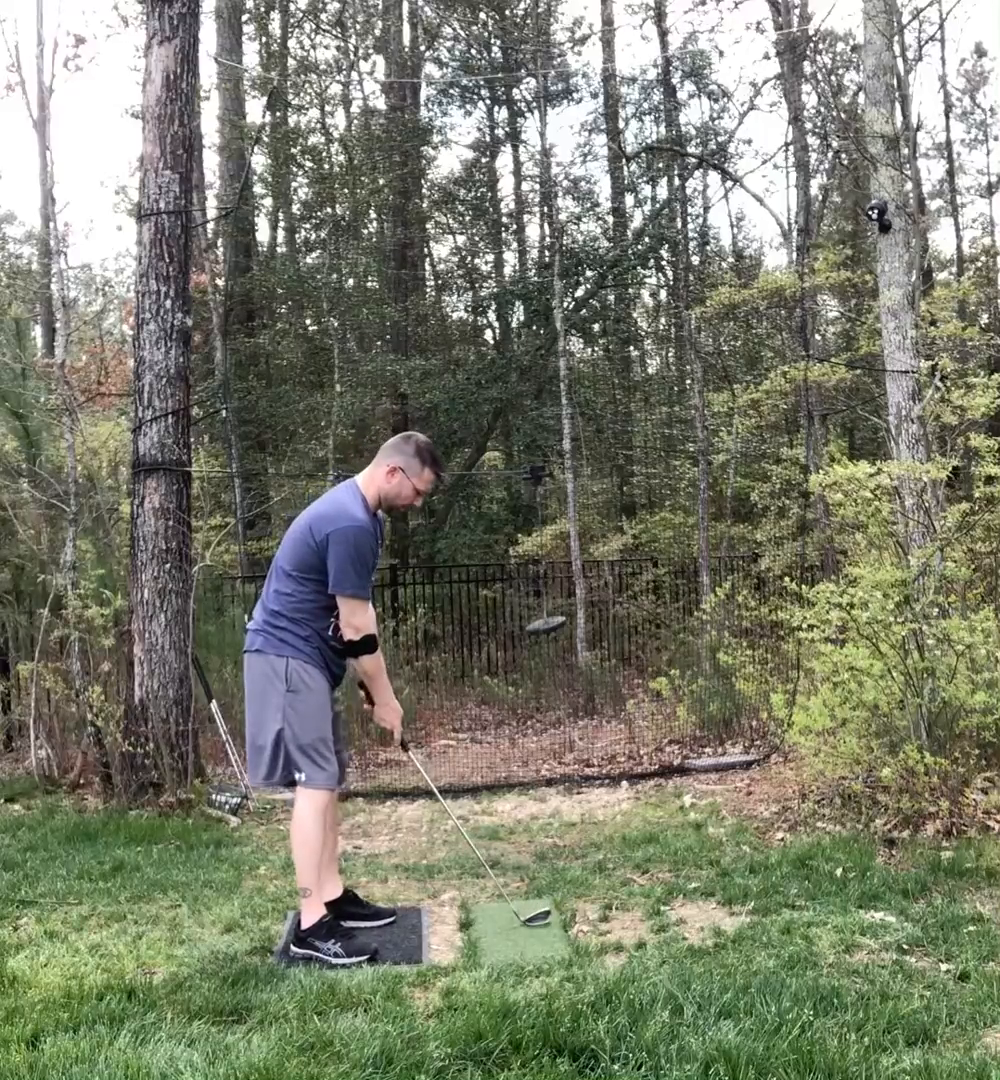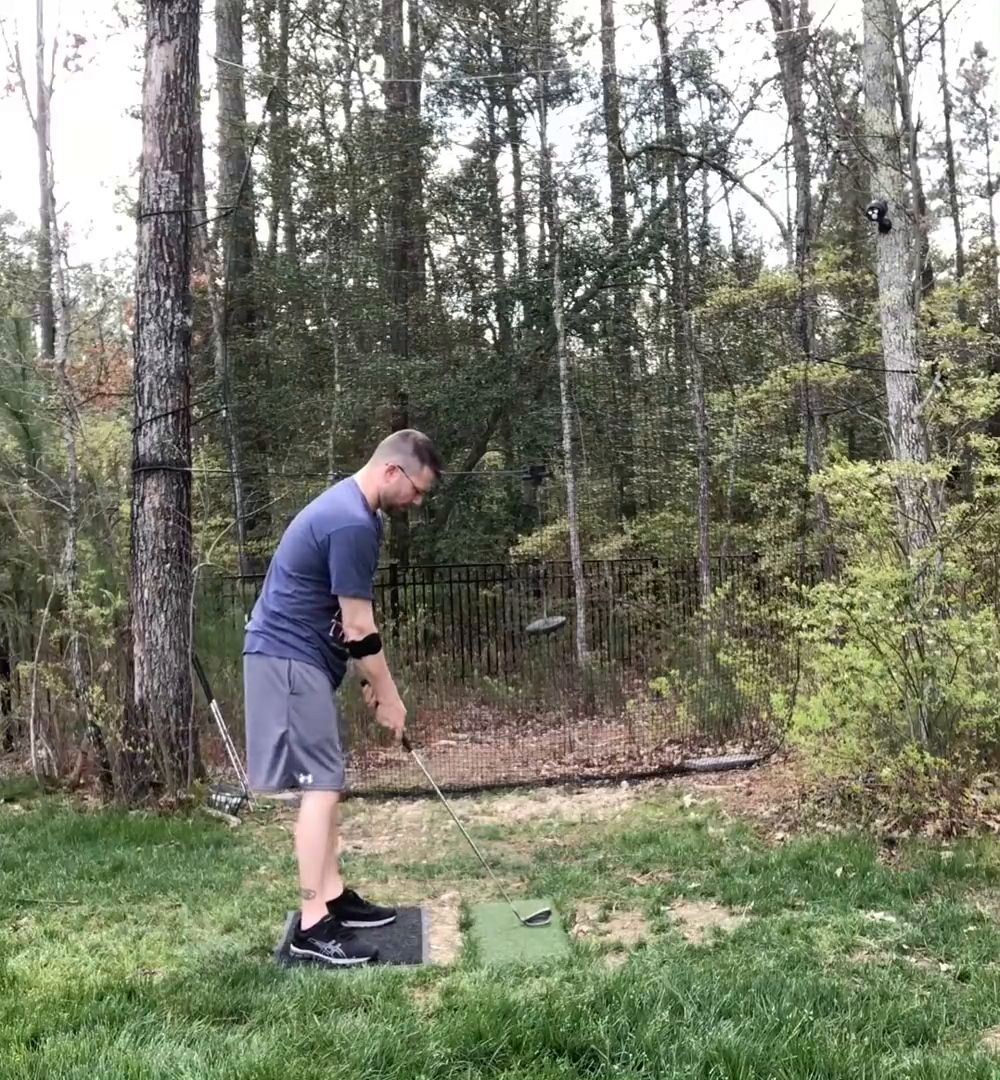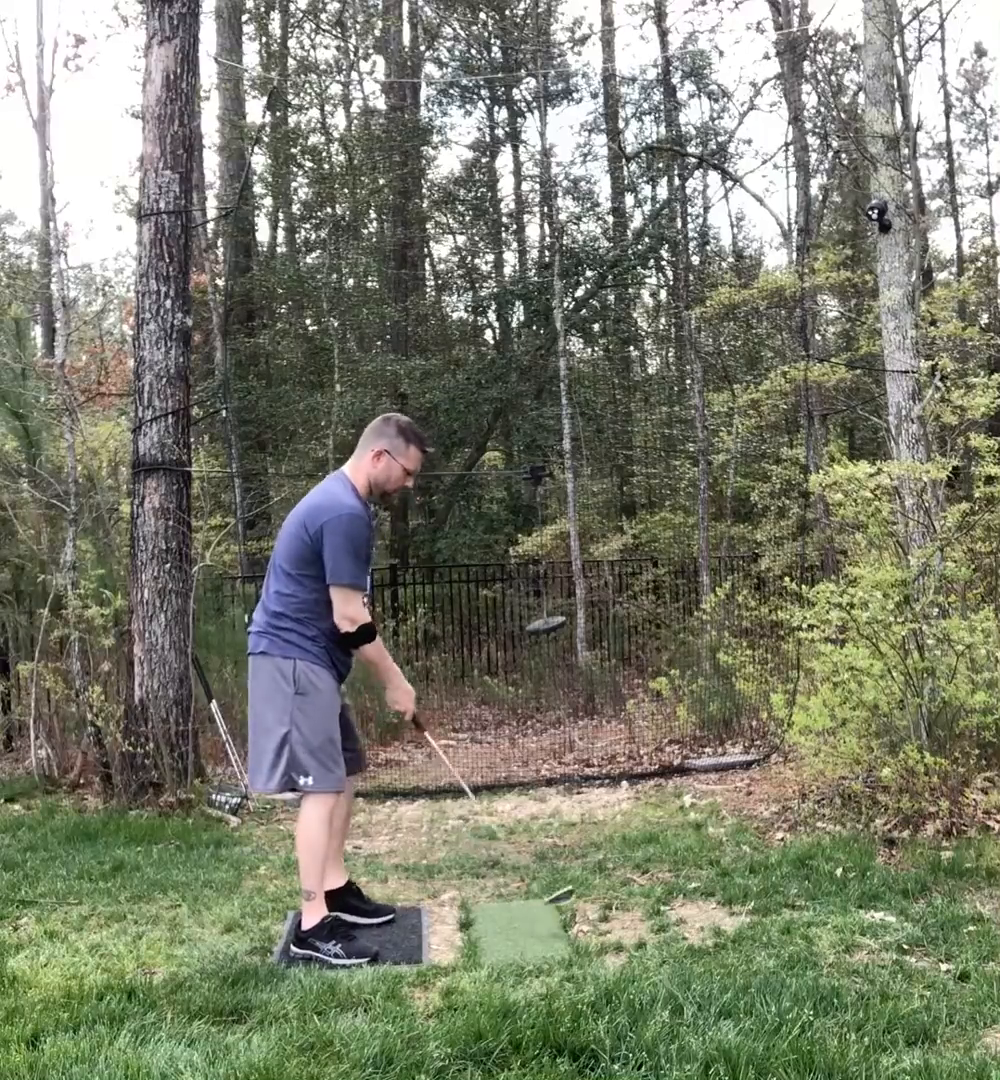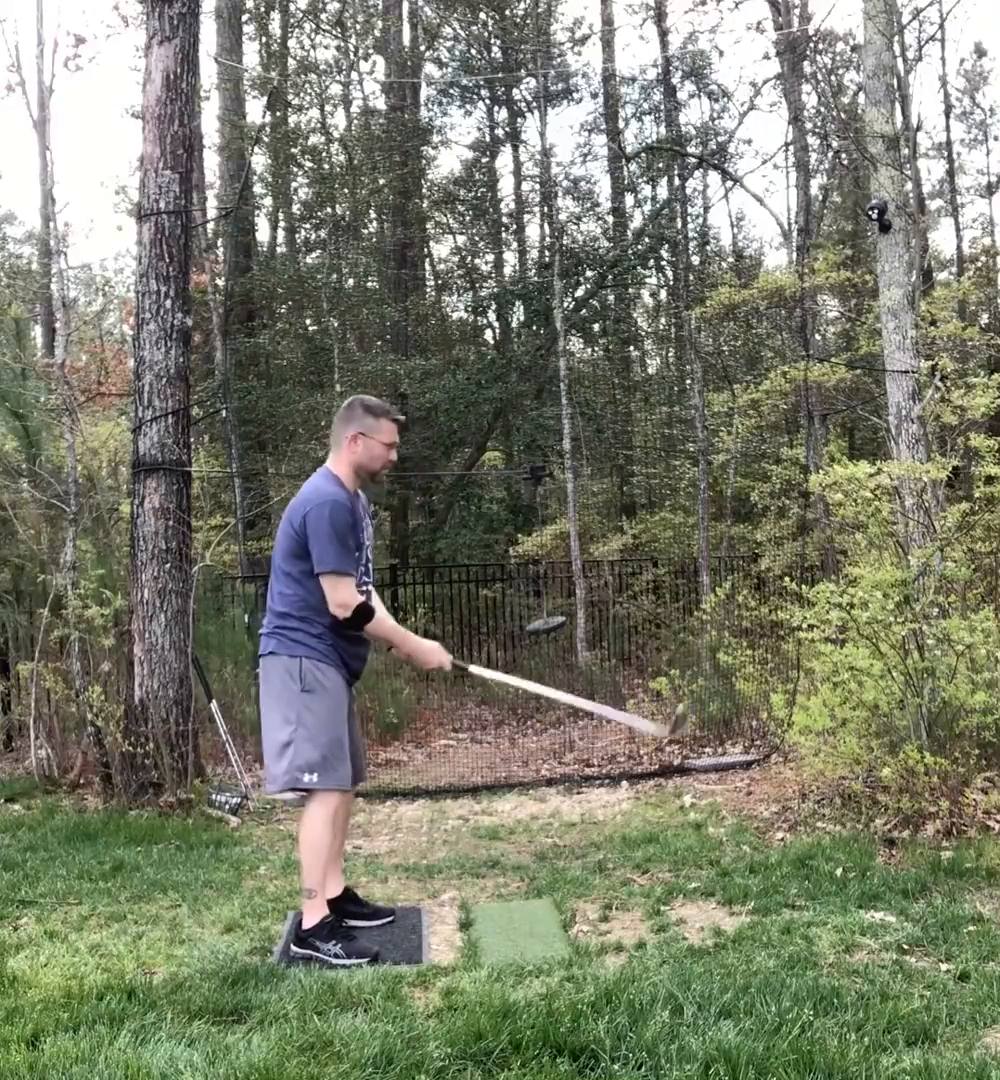
dt=0.2s
person 1, frame 1
left shoulder: (356, 508)
right shoulder: (351, 524)
left elbow: (358, 613)
right elbow: (355, 626)
left wrist: (374, 684)
right wrist: (385, 697)
left hip: (304, 657)
right hip: (288, 657)
left knee: (327, 781)
right knee: (315, 784)
left ankle: (332, 895)
right ankle: (312, 924)
person 1, frame 2
left shoulder: (351, 506)
right shoulder: (353, 524)
left elbow: (353, 619)
right elbow: (357, 627)
left wrist: (373, 682)
right wrist: (388, 696)
left hip: (302, 657)
right hip: (289, 659)
left knee: (328, 783)
right knee: (320, 786)
left ankle: (333, 895)
right ankle: (313, 924)
person 1, frame 3
left shoulder: (346, 502)
right shoulder: (345, 512)
left elbow: (351, 604)
right elbow: (350, 619)
left wrist: (384, 672)
right wrist: (393, 682)
left hip: (313, 660)
right hip: (295, 660)
left knee: (342, 774)
right knee: (320, 787)
left ankle: (336, 889)
right ankle: (313, 925)
person 1, frame 4
left shoulder: (353, 500)
right shoulder: (327, 503)
left elbow: (359, 586)
right elbow: (344, 604)
left wrist: (403, 639)
right wrist: (412, 646)
left hip: (330, 661)
right hip: (304, 659)
left knee: (342, 782)
right knee: (325, 785)
left ankle: (333, 893)
right ankle: (313, 924)
